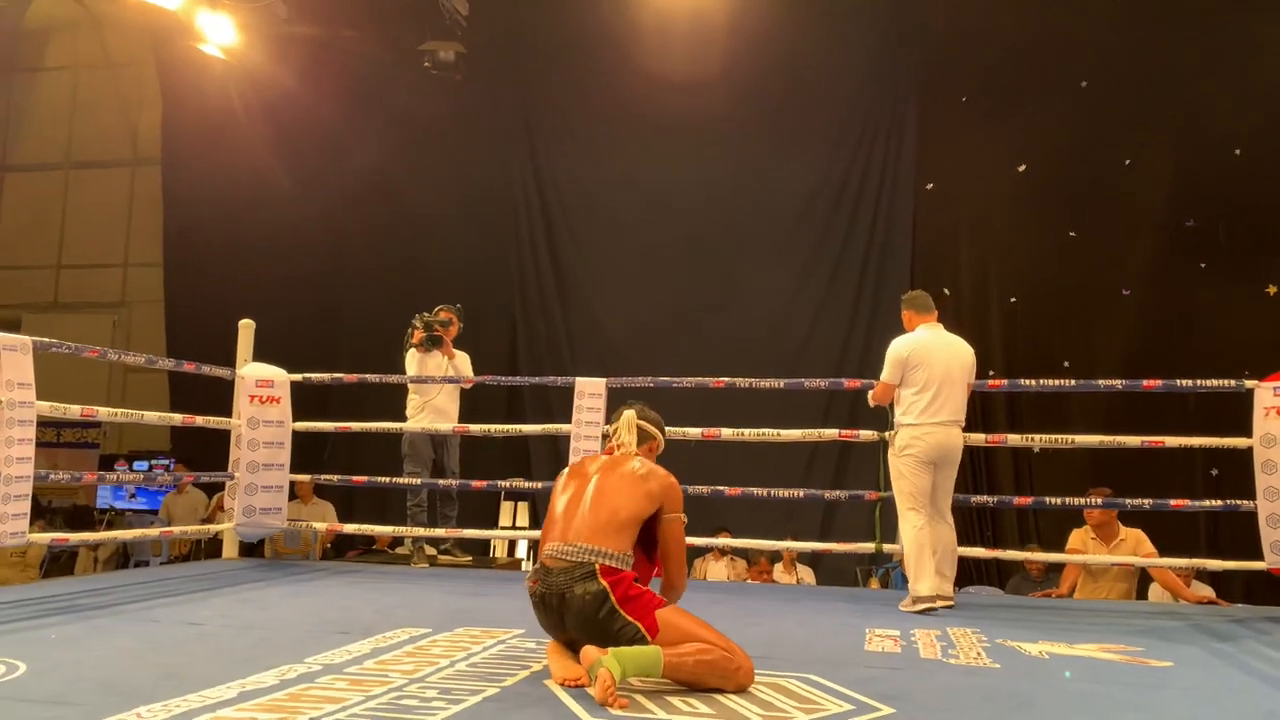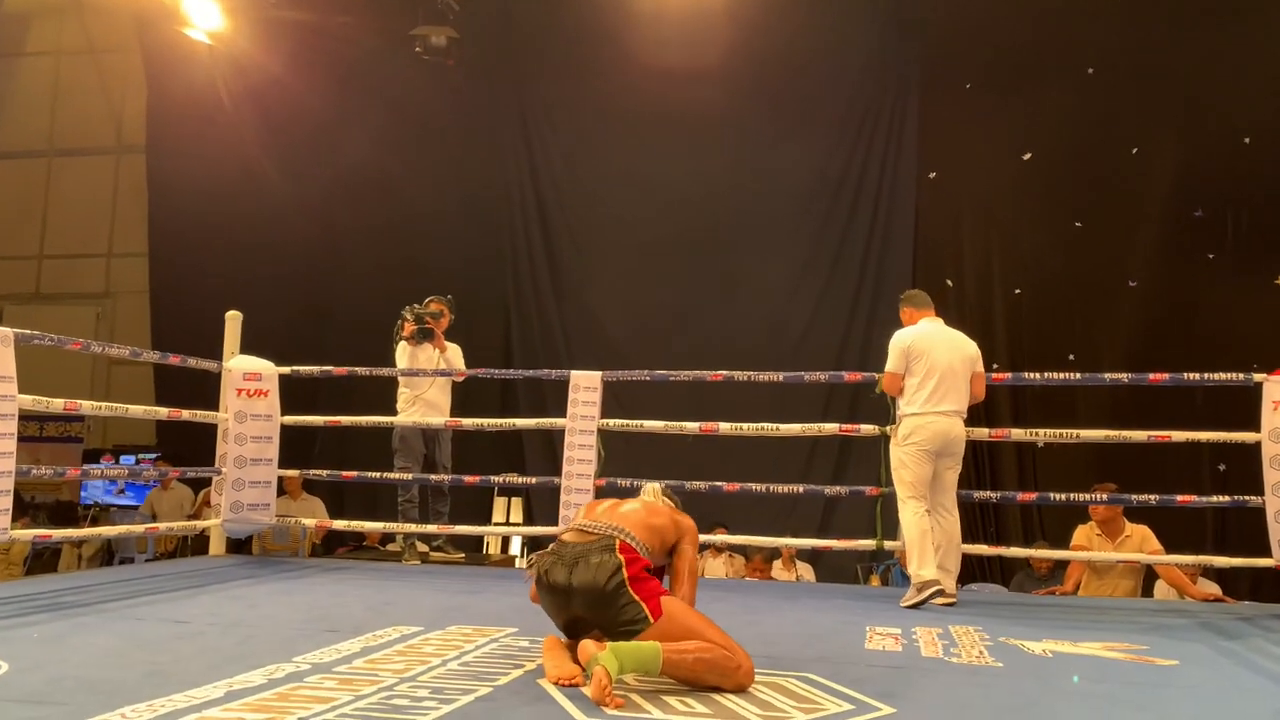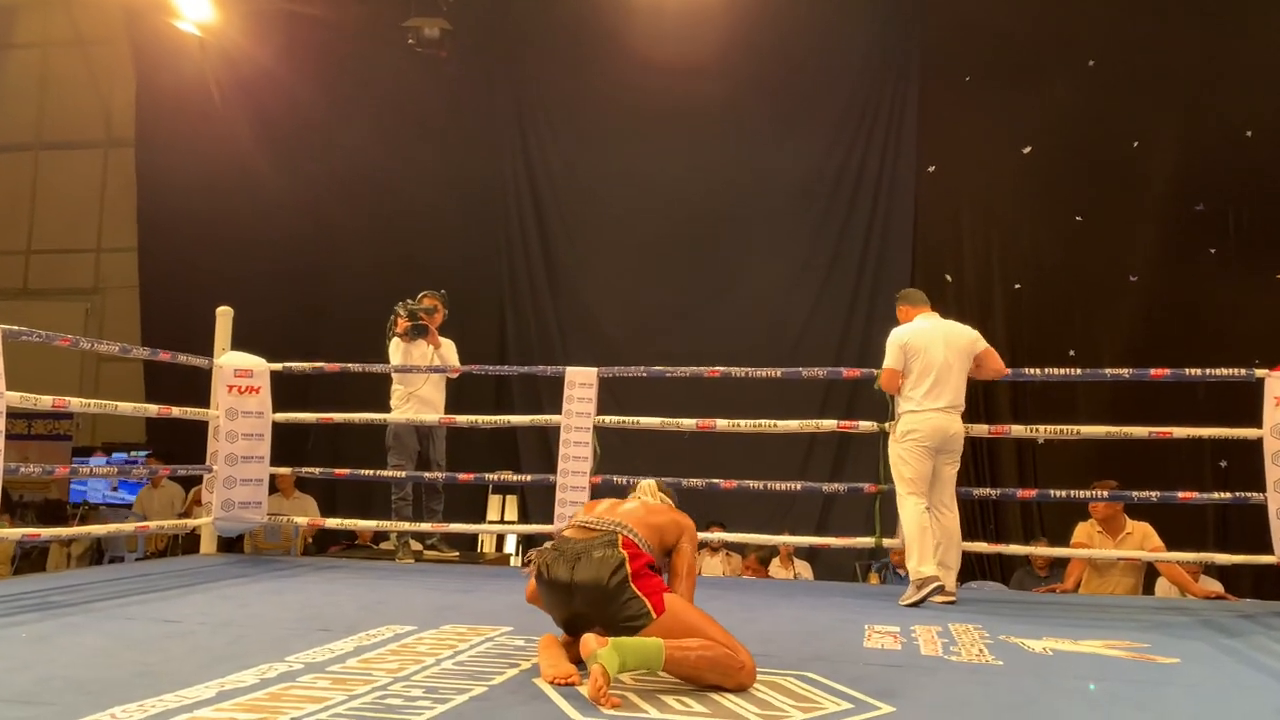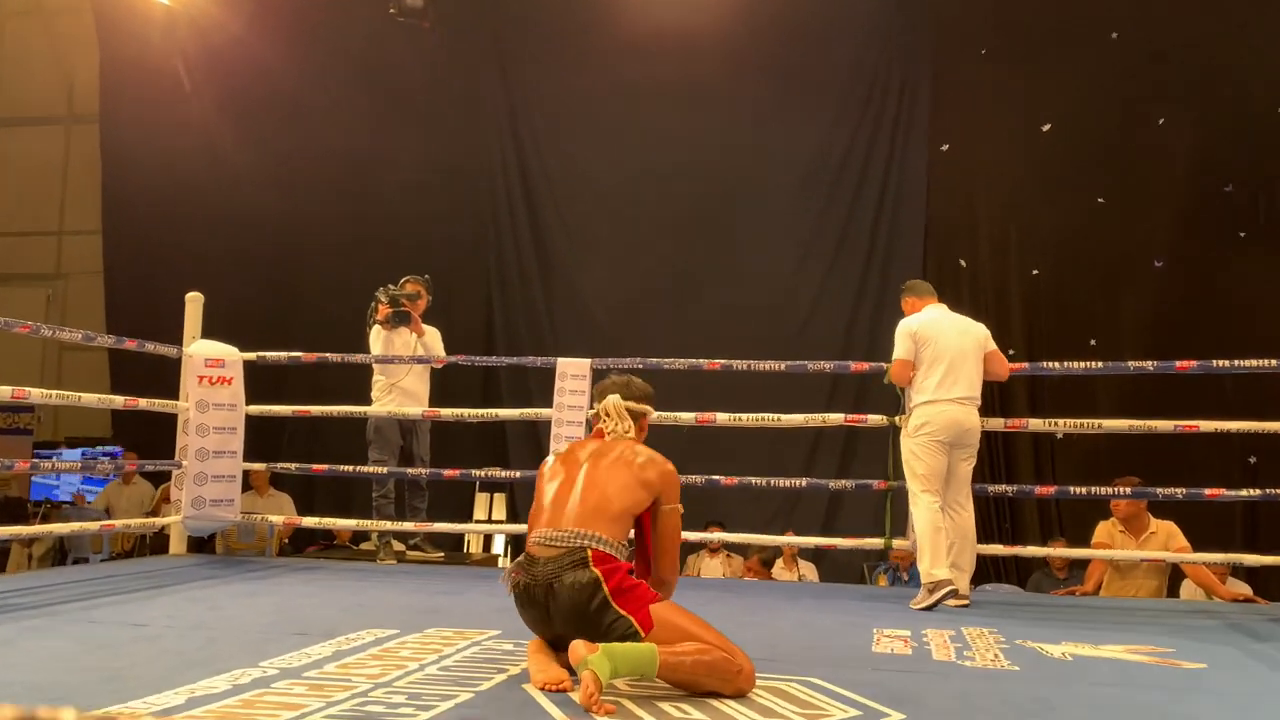
dt=0.4s
person 1, frame 1
left shoulder: (904, 344)
right shoulder: (964, 348)
left elbow: (883, 396)
right elbow: (963, 396)
left wrist: (872, 396)
left hip: (915, 436)
right hip: (951, 435)
left knee: (913, 513)
right knee: (941, 514)
left ankle: (922, 592)
right ankle: (943, 590)
person 1, frame 2
left shoulder: (905, 336)
right shoulder: (966, 342)
left elbow: (890, 387)
right elbow: (978, 393)
left hip: (917, 426)
right hip: (954, 428)
left knee: (913, 503)
right knee: (946, 507)
left ankle: (925, 579)
right ankle: (947, 586)
person 1, frame 3
left shoulder: (902, 333)
right shoulder: (964, 333)
left elbow: (887, 383)
right elbow: (998, 367)
left hip: (916, 423)
right hip: (952, 424)
left knee: (913, 499)
right knee: (945, 503)
left ankle: (925, 575)
right ankle: (947, 583)
person 1, frame 4
left shoulder: (911, 324)
right shoulder: (974, 327)
left elbow: (899, 376)
right elbow: (1001, 371)
left hip: (929, 416)
right hip: (968, 417)
left knee: (926, 498)
right knee: (960, 502)
left ankle: (937, 578)
right ankle: (960, 585)
person 2, frame 1
left shoulder: (571, 470)
right shoulder: (661, 479)
right elbow: (675, 579)
right wrist: (662, 603)
left hip: (545, 599)
right hip: (601, 594)
right knee: (739, 671)
left ankle: (568, 647)
right ankle: (616, 661)
person 2, frame 2
left shoulder: (596, 506)
right shoulder: (681, 522)
right elbow: (682, 603)
right hip: (608, 574)
right knee: (740, 671)
left ankle: (565, 648)
right ankle: (612, 655)
person 2, frame 3
left shoulder: (593, 507)
right shoulder: (680, 521)
right elbow: (679, 601)
left hip: (554, 570)
right hip: (611, 570)
right knee: (741, 669)
left ankle: (561, 647)
right ankle: (613, 650)
person 2, frame 4
left shoulder: (554, 460)
right shoulder: (656, 466)
right elbow: (666, 577)
left hip: (530, 594)
right hip: (591, 586)
right knee: (739, 674)
left ankle: (551, 652)
right ankle: (605, 658)
person 3, frame 1
left shoulder: (460, 357)
right shoulder: (416, 352)
left elbow: (468, 382)
right elbow: (415, 386)
left wrist: (450, 354)
right wrist: (420, 350)
left hip: (448, 430)
right hip: (419, 427)
left knee: (449, 488)
right knee: (417, 490)
left ankle: (447, 543)
right ankle: (418, 547)
person 3, frame 2
left shoulder: (452, 349)
right shoulder: (406, 345)
left elbow: (460, 375)
right elbow: (406, 379)
left wrist: (441, 347)
right wrist: (411, 343)
right hip: (410, 422)
left knee: (441, 484)
right knee: (408, 485)
left ankle: (439, 540)
right ankle: (409, 543)
person 3, frame 3
left shoulder: (446, 345)
right shoulder: (400, 341)
left elbow: (454, 372)
right elbow: (400, 376)
left wrist: (435, 344)
right wrist: (405, 340)
right hip: (404, 419)
left knee: (435, 482)
right knee: (402, 483)
left ankle: (432, 538)
right ankle: (403, 542)
person 3, frame 4
left shoulder: (430, 332)
right shoulder: (381, 329)
left elbow: (440, 360)
right elbow: (381, 367)
left wrist: (419, 331)
right wrist: (386, 327)
left hip: (418, 413)
right hip: (386, 411)
left knee: (418, 478)
right knee: (384, 479)
left ankle: (416, 538)
right ankle: (384, 542)
person 4, frame 1
left shoulder: (1136, 537)
right shoulder: (1079, 536)
left elbow: (1157, 569)
right elbow: (1074, 563)
left wrist: (1190, 596)
right wrist: (1064, 589)
person 4, frame 2
left shoulder: (1142, 533)
right shoulder: (1084, 532)
left elbow: (1164, 566)
right elbow: (1078, 560)
left wrist: (1197, 593)
right wrist: (1068, 587)
person 4, frame 3
left shoulder: (1143, 531)
right shoulder: (1085, 529)
left elbow: (1165, 563)
right elbow: (1079, 558)
left wrist: (1198, 591)
right wrist: (1068, 585)
person 4, frame 4
left shoulder: (1167, 530)
right shoulder: (1106, 528)
left elbow: (1189, 563)
right elbow: (1100, 559)
left wrist: (1225, 593)
right wrist: (1089, 587)
